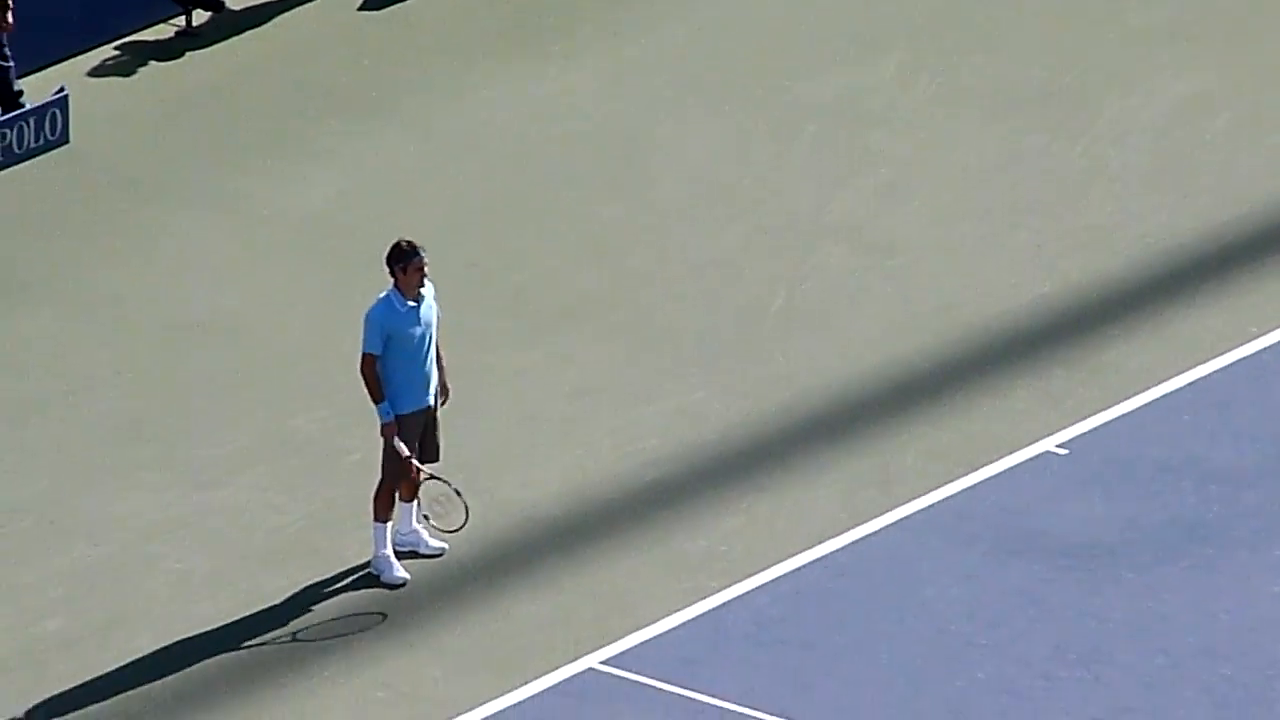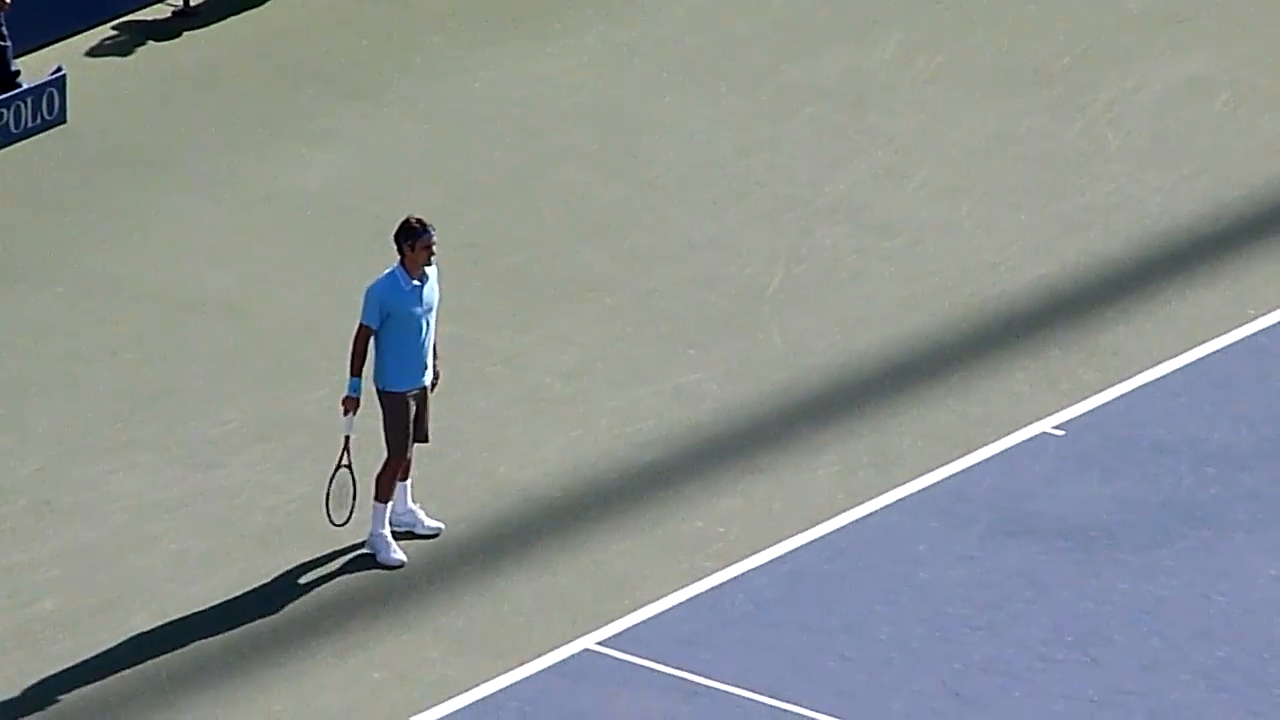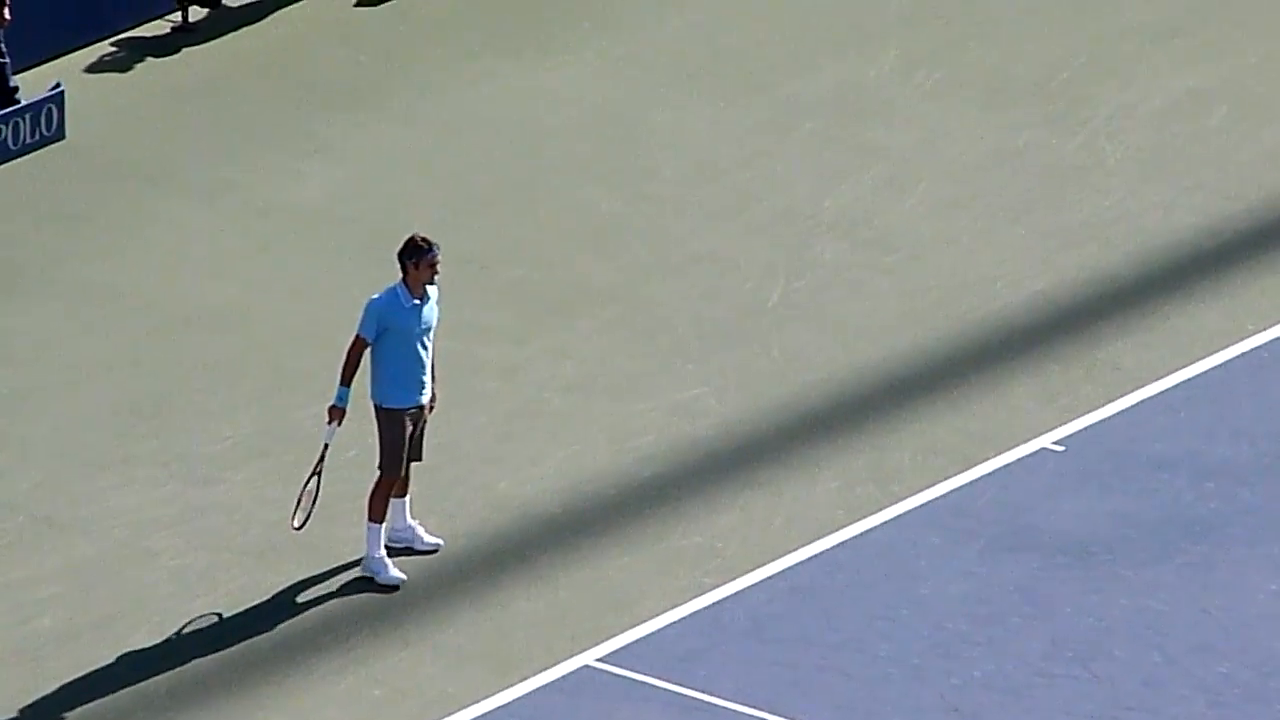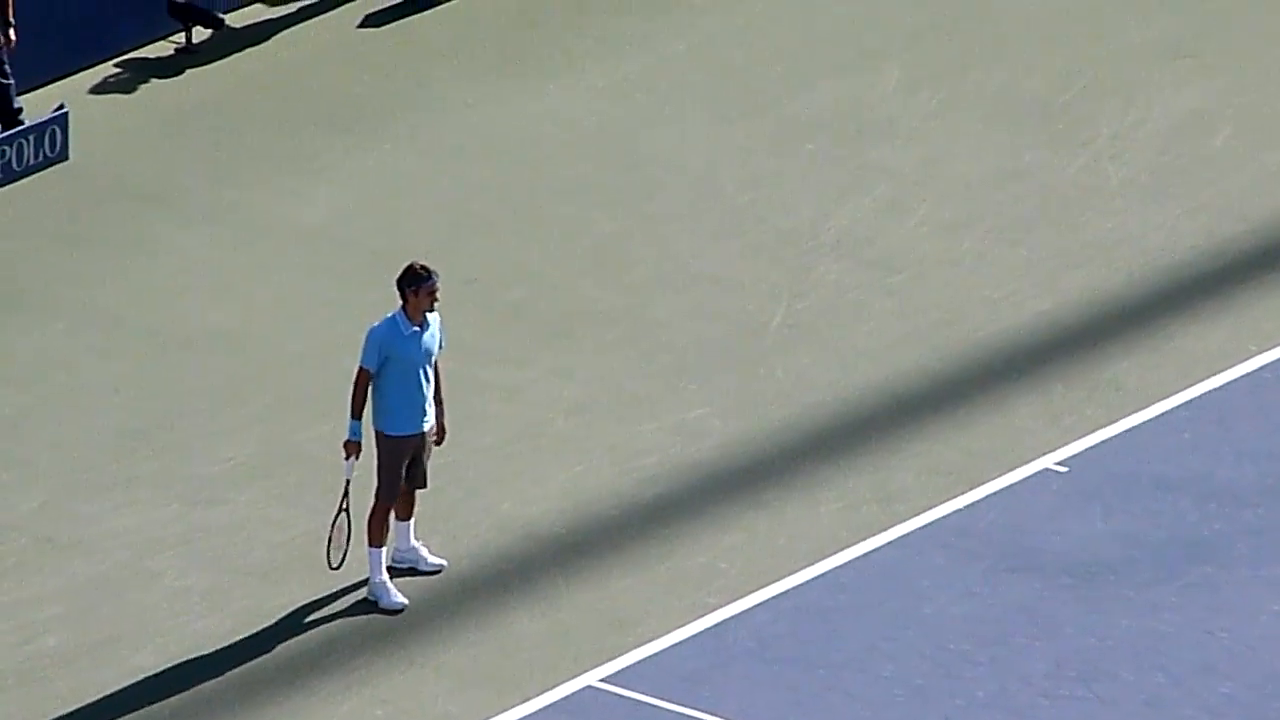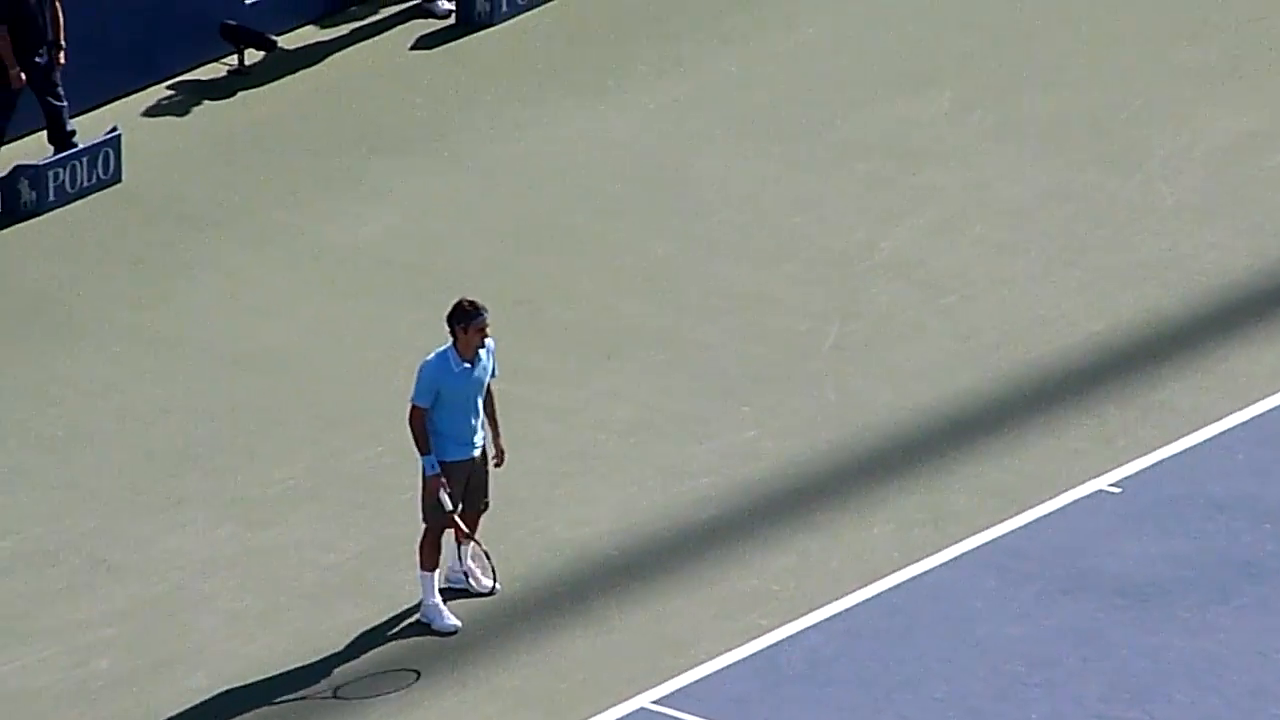
dt=0.2s
person 1, frame 1
left shoulder: (428, 294)
right shoulder: (380, 315)
right elbow: (368, 367)
left wrist: (442, 376)
right wrist: (383, 413)
left hip: (427, 401)
right hip: (399, 409)
left knee: (415, 470)
right knee: (393, 478)
left ankle: (409, 531)
right ankle: (382, 554)
person 1, frame 2
left shoulder: (431, 276)
right shoulder: (382, 290)
right elbow: (362, 338)
left wrist: (434, 364)
right wrist: (353, 388)
left hip: (421, 381)
right hip: (396, 387)
left knee: (409, 449)
right knee: (397, 455)
left ankle: (403, 512)
right ankle: (378, 532)
person 1, frame 3
left shoulder: (432, 296)
right shoulder: (382, 306)
right elbow: (356, 350)
left wrist: (432, 385)
right wrist: (341, 399)
left hip: (419, 399)
right hip: (392, 403)
left knee: (404, 466)
right knee: (389, 475)
left ankle: (401, 528)
right ankle: (374, 556)
person 1, frame 4
left shoulder: (434, 322)
right shoulder: (382, 334)
right elbow: (362, 382)
left wrist: (439, 414)
right wrist: (354, 431)
left hip: (423, 425)
right hip: (393, 431)
left knee: (409, 489)
right knee: (385, 501)
left ankle: (405, 549)
right ankle: (378, 579)
person 1, frame 5
left shoulder: (487, 351)
right shoulder: (433, 368)
right elbow: (416, 417)
left wrist: (496, 434)
right wrist: (431, 467)
left hip: (476, 450)
right hip: (443, 458)
left knee: (474, 510)
right knee: (436, 526)
left ankle: (458, 572)
right ankle: (430, 602)
